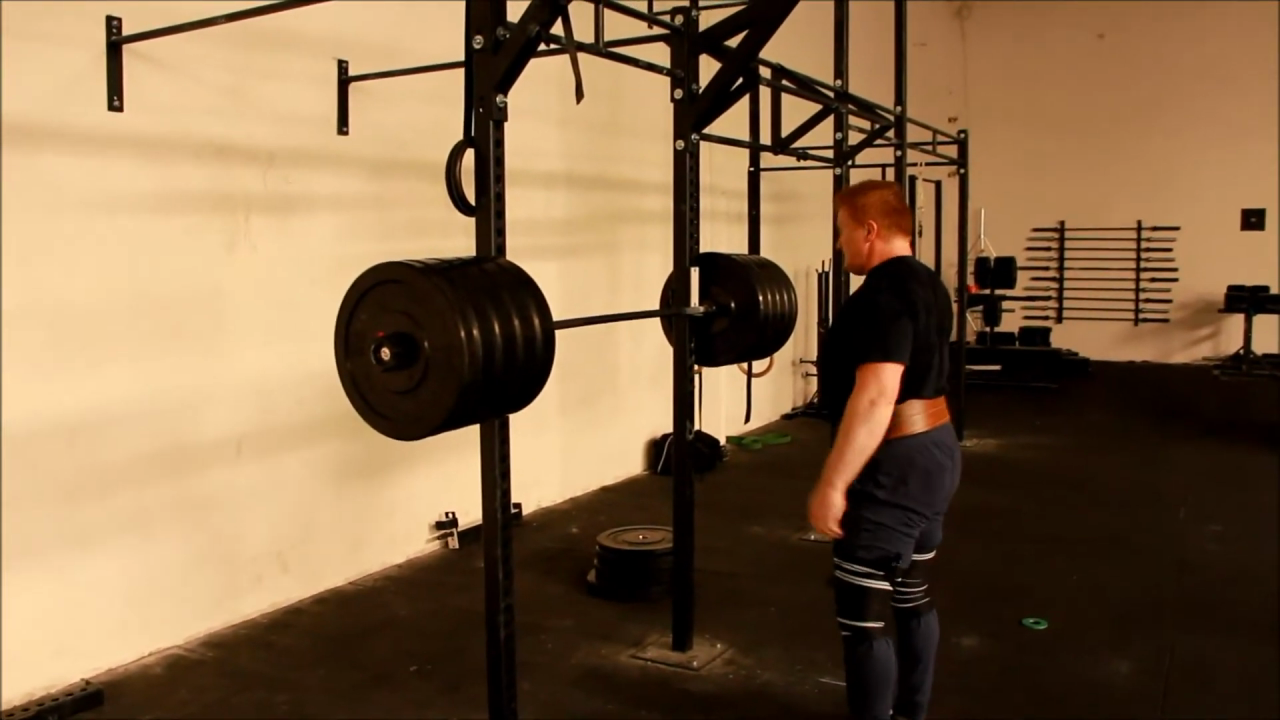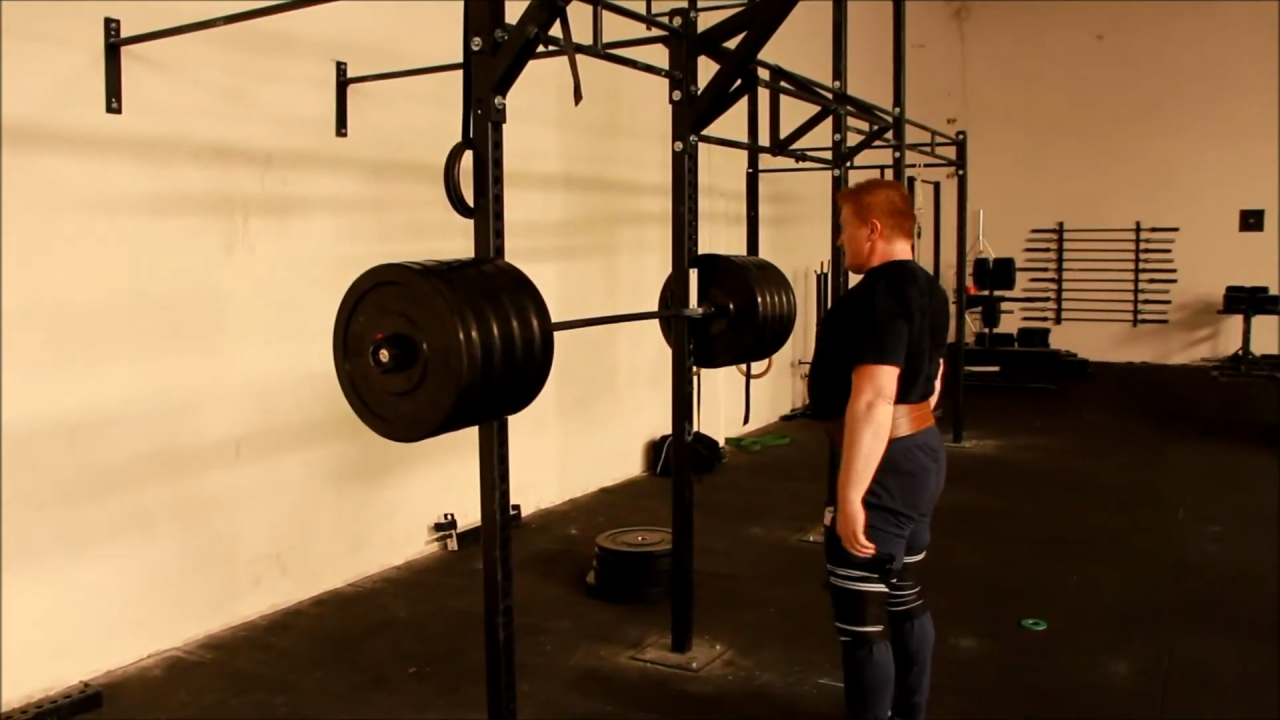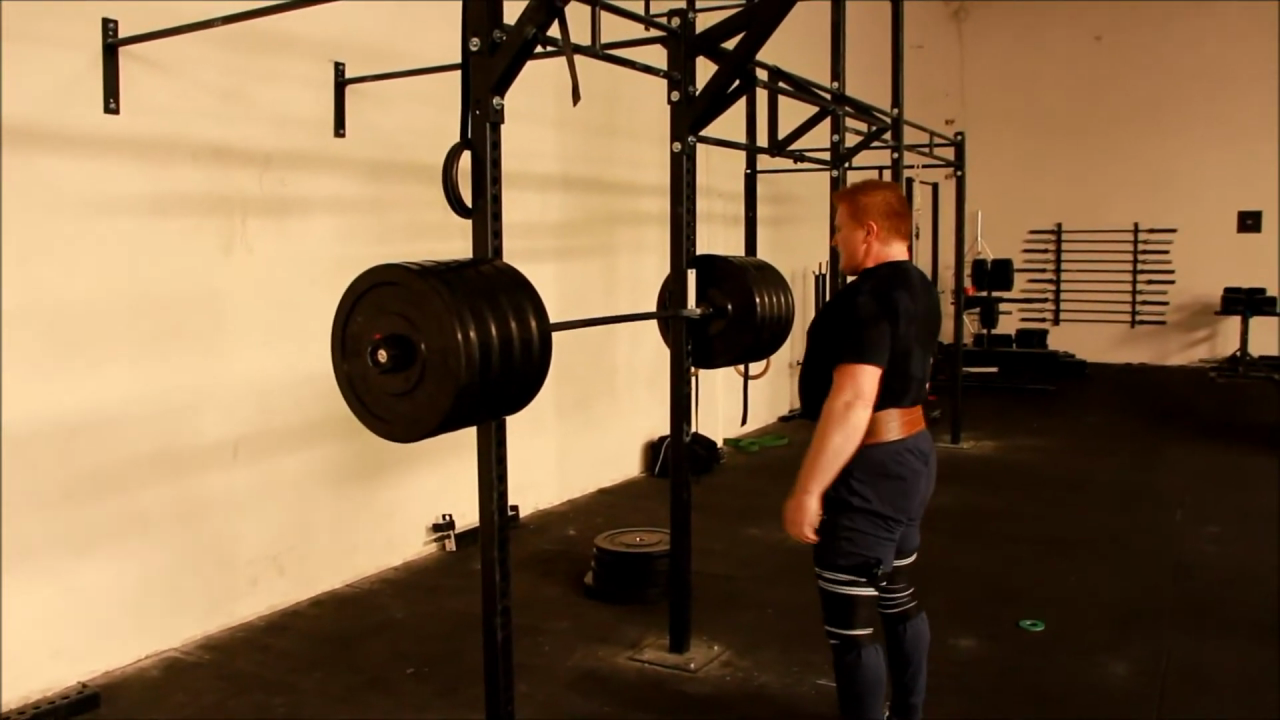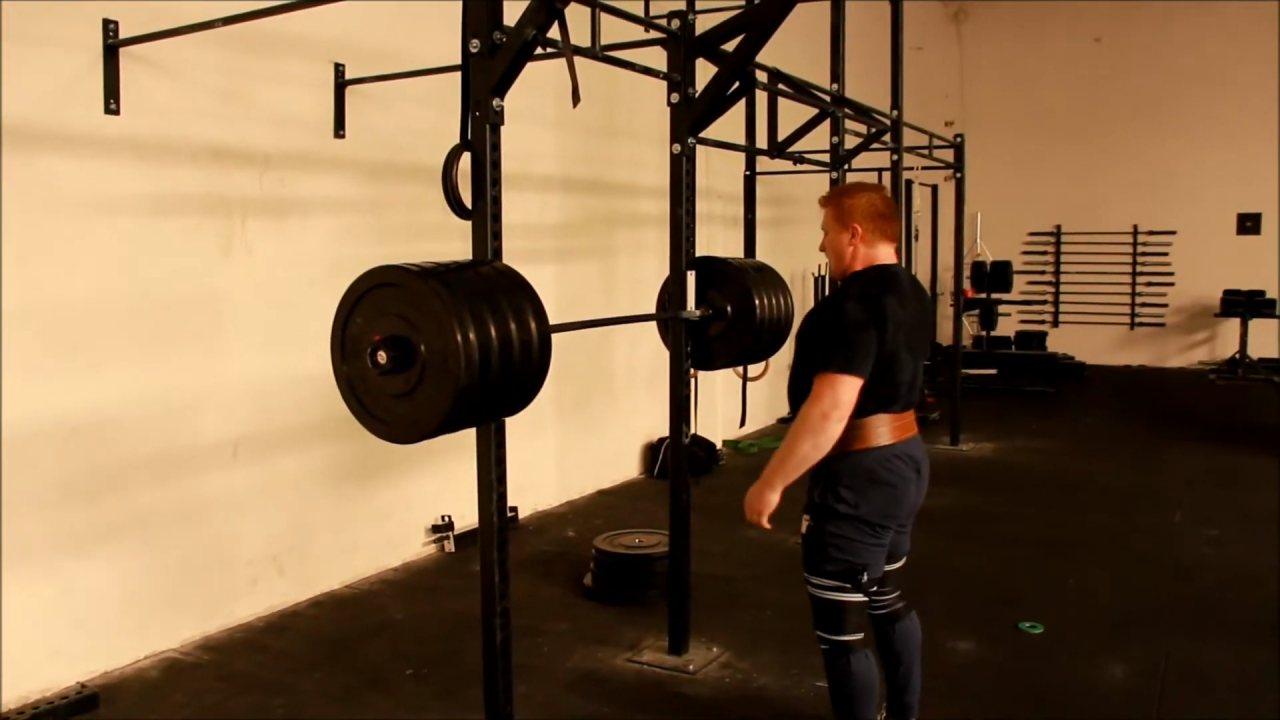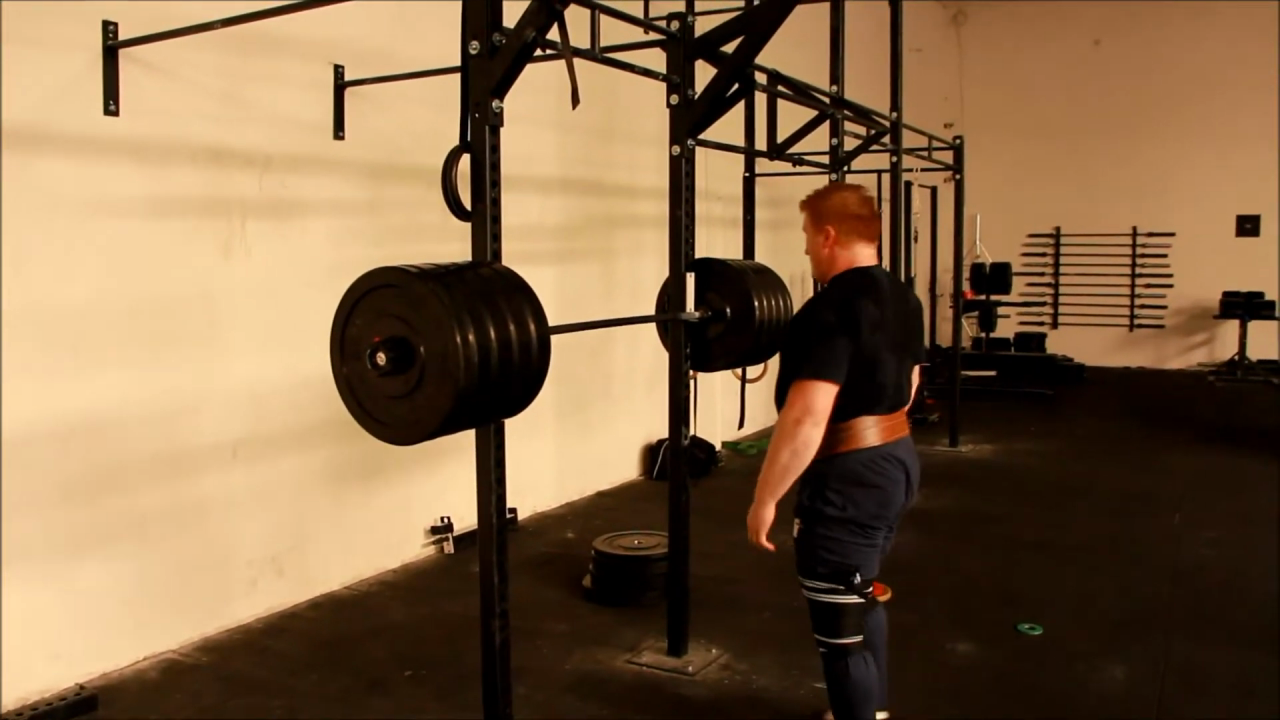
dt=0.2s
person 1, frame 1
left shoulder: (883, 294)
right shoulder: (927, 285)
left elbow: (874, 397)
left wrist: (831, 484)
left hip: (895, 464)
right hip: (934, 449)
left knee: (862, 612)
right knee: (911, 593)
person 1, frame 2
left shoulder: (878, 295)
right shoulder: (925, 288)
left elbow: (872, 400)
left wrist: (848, 496)
left hip: (882, 467)
right hip: (921, 452)
left knee: (861, 618)
right knee: (905, 595)
person 1, frame 3
left shoulder: (868, 297)
right shoulder: (917, 289)
left elbow: (852, 401)
left wrist: (807, 489)
left hip: (871, 468)
right hip: (912, 454)
left knee: (850, 618)
right knee: (898, 597)
person 1, frame 4
left shoulder: (854, 303)
right shoulder: (911, 293)
left elbow: (829, 409)
left wrist: (770, 483)
left hip: (860, 474)
right hip: (904, 459)
left knee: (841, 623)
right knee: (888, 599)
person 1, frame 5
left shoulder: (830, 309)
right shoulder: (902, 297)
left elbow: (806, 417)
left wrist: (765, 498)
left hip: (849, 477)
right hip: (896, 460)
left knee: (839, 624)
right knee: (860, 596)
